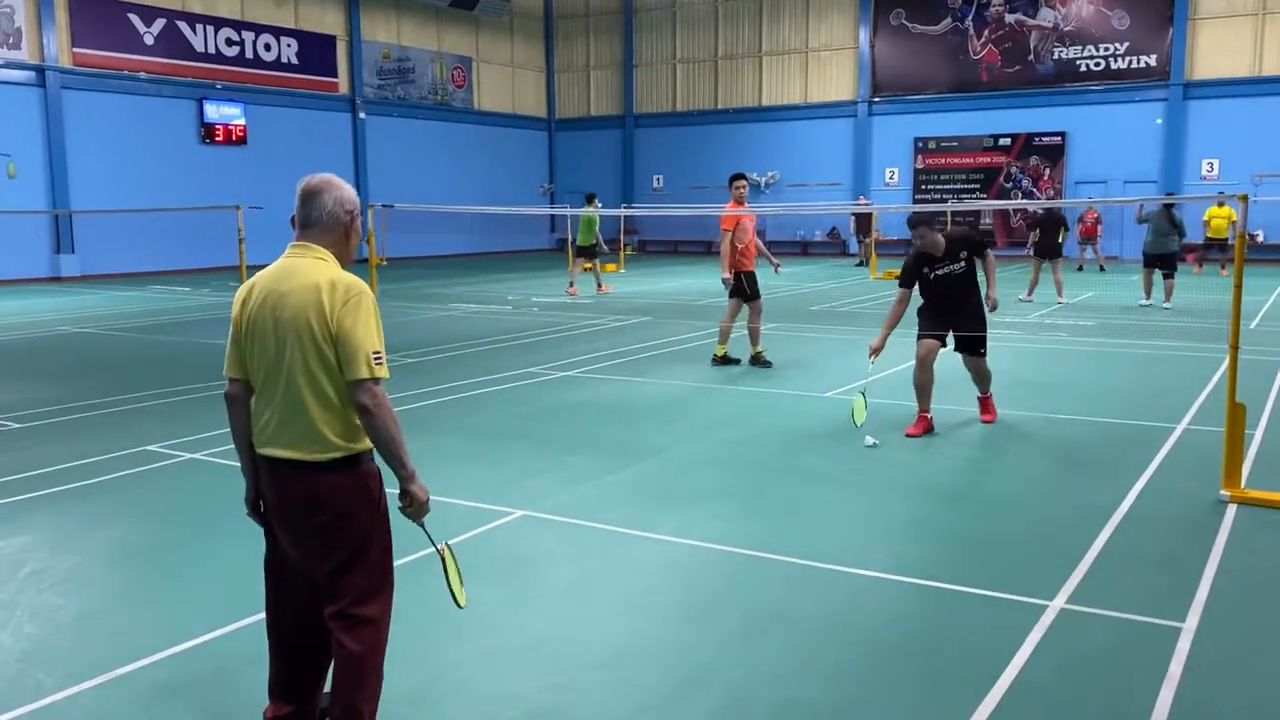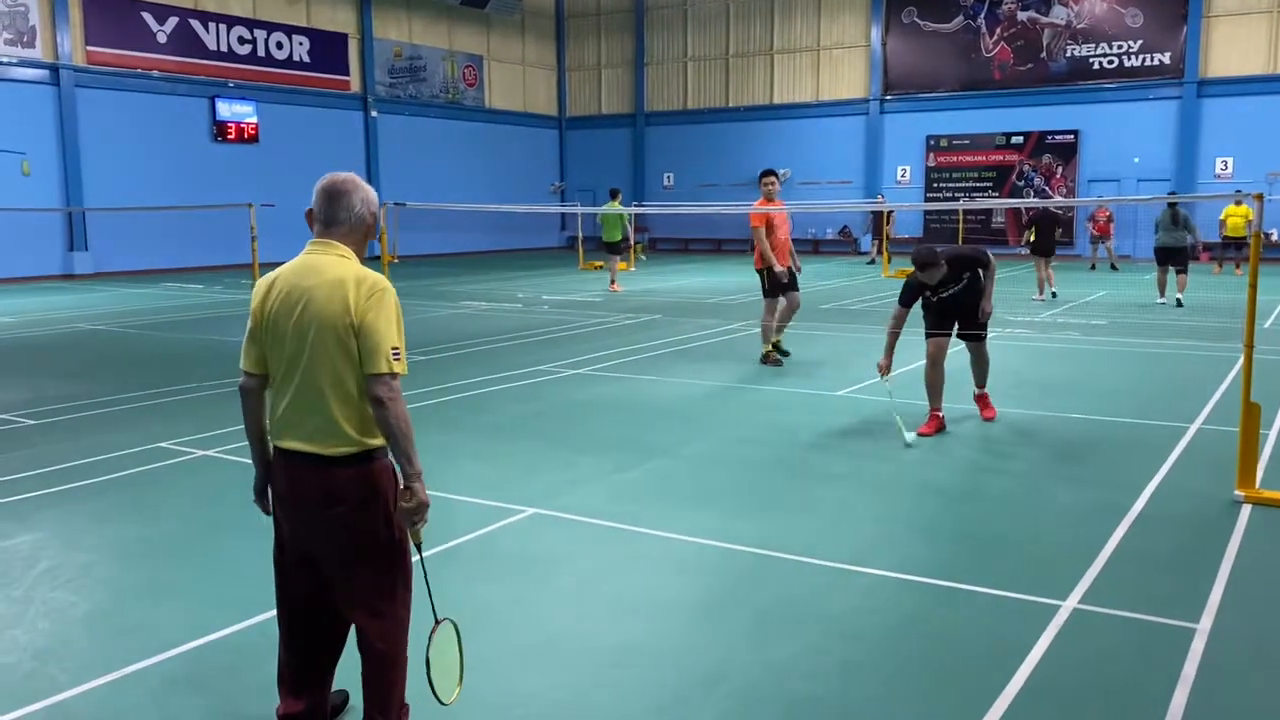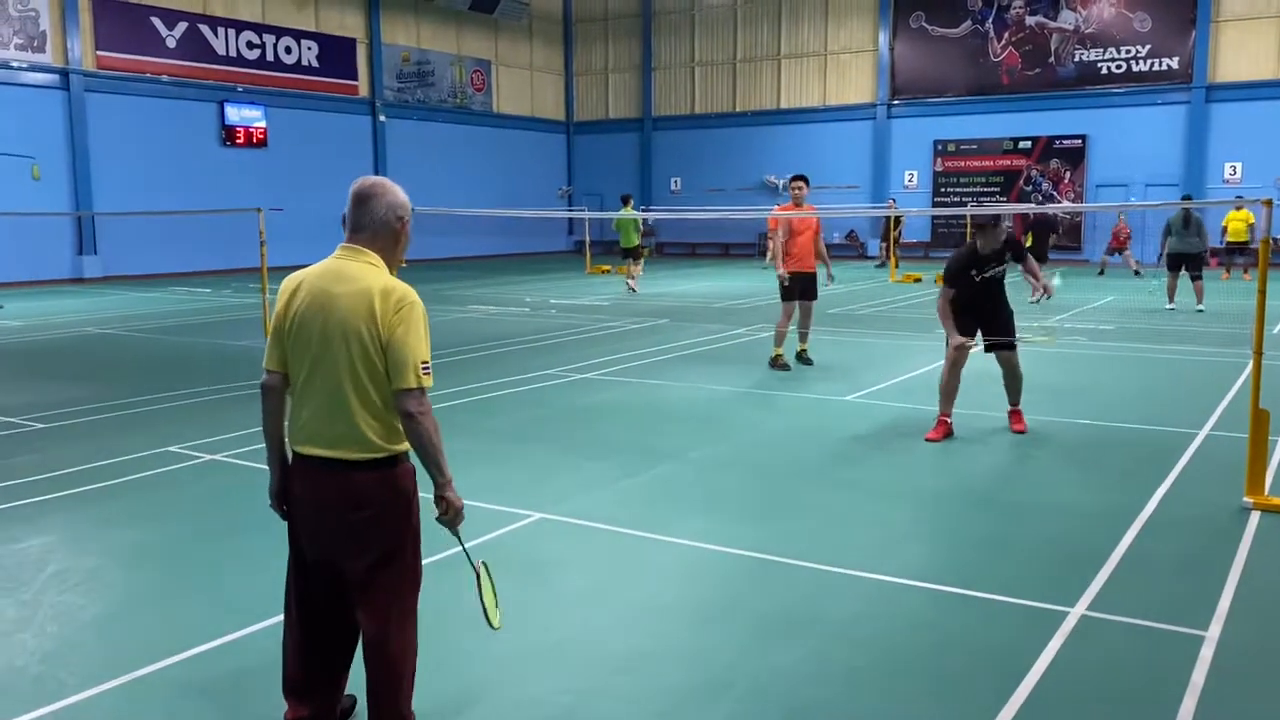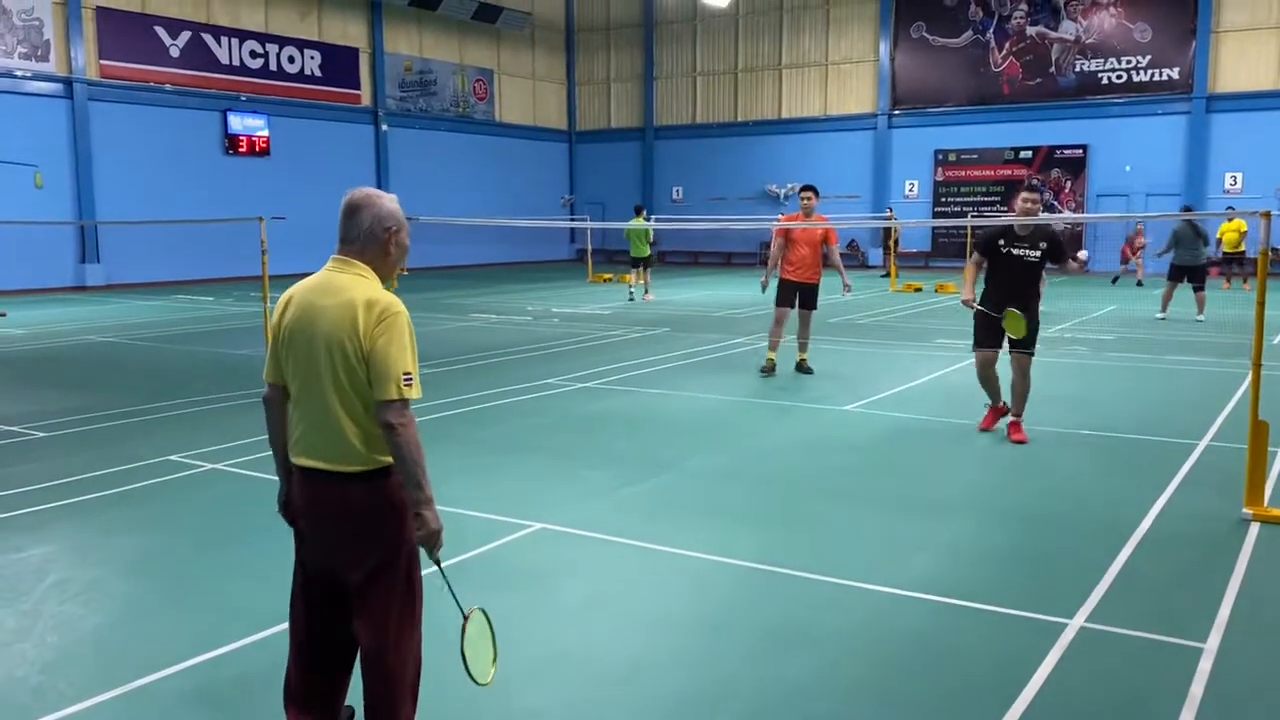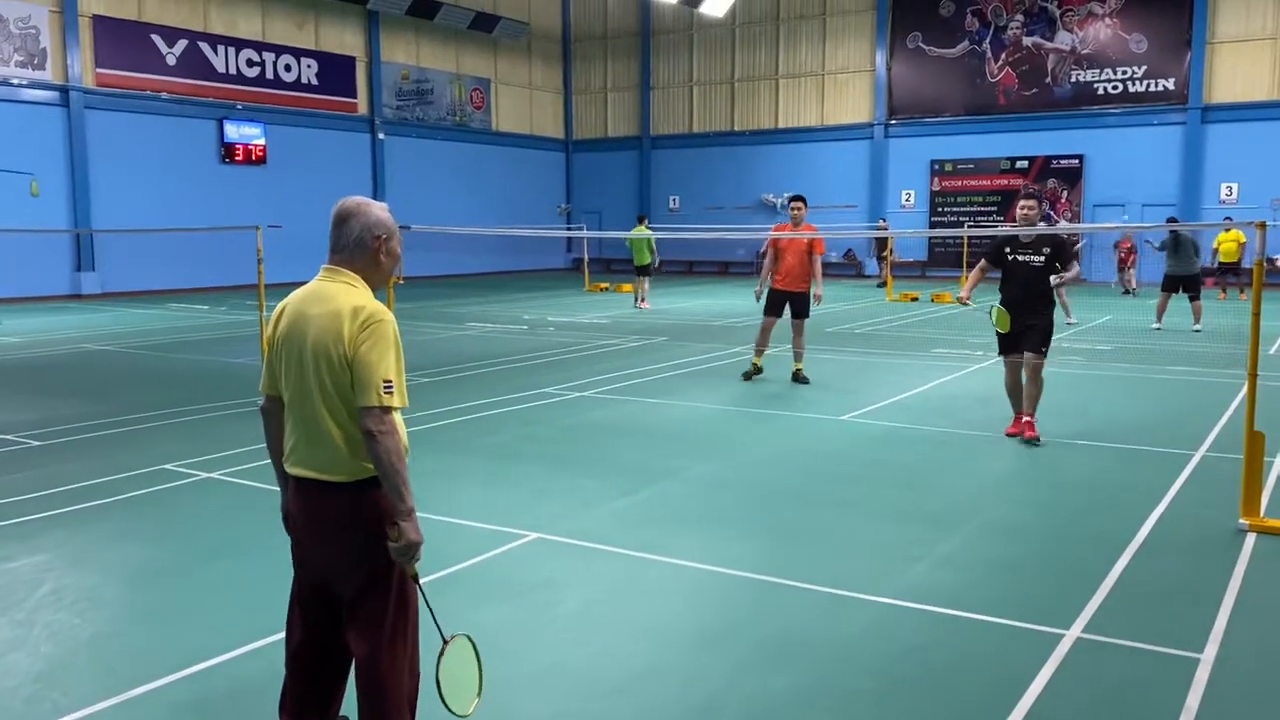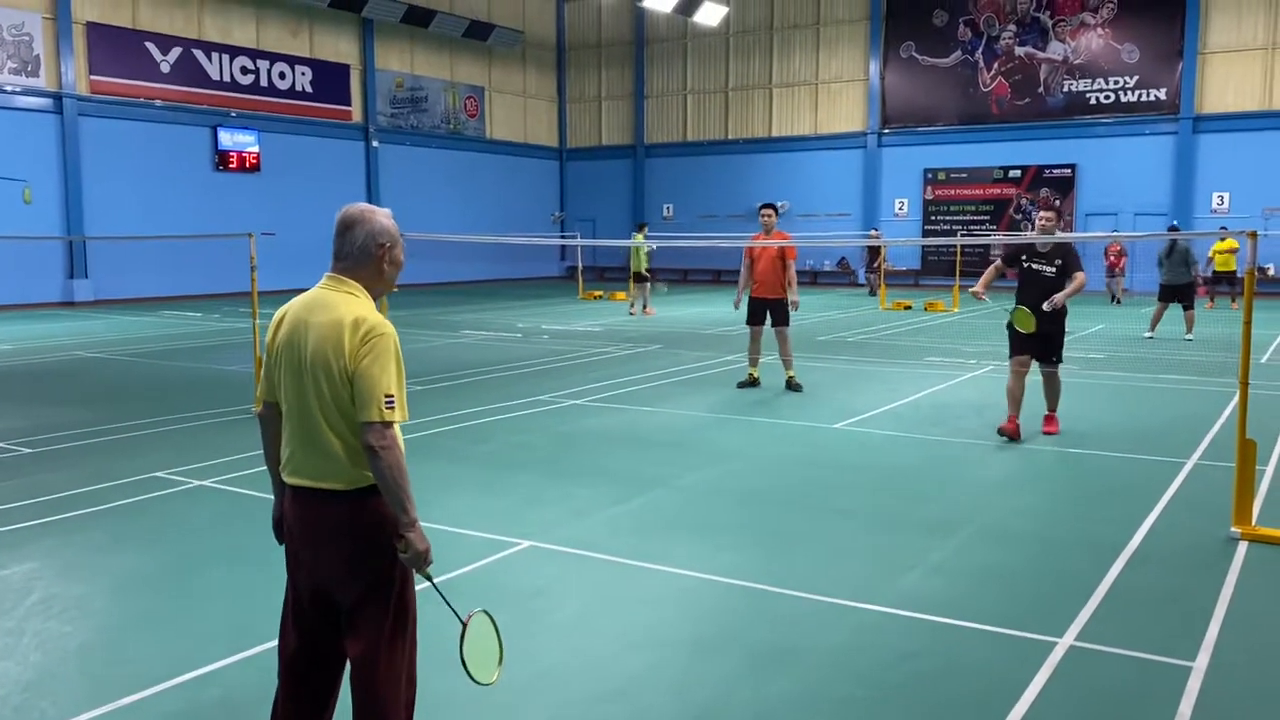
dt=0.4s
person 1, frame 1
left shoulder: (253, 289)
right shoulder: (345, 290)
left elbow: (236, 394)
right elbow: (367, 398)
left wrist: (252, 475)
right wrist: (408, 477)
left hip: (277, 475)
right hip: (339, 476)
left knee: (293, 604)
right knee: (358, 612)
person 1, frame 2
left shoulder: (271, 285)
right shoulder: (369, 287)
left elbow: (251, 386)
right elbow: (384, 394)
left wrist: (263, 464)
right wrist: (413, 478)
left hip: (290, 470)
right hip: (354, 472)
left knee: (305, 600)
right knee: (381, 606)
person 1, frame 3
left shoulder: (295, 286)
right shoulder: (395, 297)
left elbow: (272, 386)
right elbow: (412, 407)
left wrist: (278, 468)
right wrist: (444, 485)
left hip: (308, 475)
right hip: (375, 479)
left knee: (314, 605)
right knee: (388, 615)
person 1, frame 4
left shoulder: (293, 298)
right shoulder: (381, 307)
left elbow: (274, 399)
right elbow: (395, 419)
left wrist: (287, 477)
right wrist: (424, 502)
left hip: (309, 486)
right hip: (369, 491)
left knee: (317, 615)
right knee: (388, 625)
person 1, frame 5
left shoulder: (289, 307)
right shoulder: (368, 315)
left elbow: (271, 409)
right elbow: (377, 426)
right wrist: (405, 513)
left hip: (305, 495)
right hip: (360, 500)
left knee: (314, 626)
right knee: (382, 636)
person 1, frame 6
left shoulder: (288, 314)
right shoulder: (369, 328)
left elbow: (269, 415)
right elbow: (377, 440)
left wrist: (282, 495)
right wrist: (410, 525)
left hip: (301, 505)
right hip: (359, 510)
left knee: (307, 638)
right knee: (380, 646)
person 2, frame 1
left shoulder: (965, 240)
right shoulder: (915, 261)
left elbow: (987, 256)
right elbow: (902, 301)
left wrist: (992, 289)
right wrist: (883, 337)
left hip: (970, 308)
right hip: (934, 310)
left knee: (976, 365)
right knee: (923, 356)
left ankle: (985, 398)
right ankle: (924, 417)
person 2, frame 2
left shoulder: (964, 257)
right shoulder: (914, 283)
left elbow: (990, 263)
right elbow: (898, 319)
left wrist: (987, 299)
right wrist: (887, 357)
left hip: (973, 304)
right hip: (938, 311)
left knee: (978, 350)
right knee: (934, 355)
left ankle: (981, 394)
right ankle: (936, 415)
person 2, frame 3
left shoulder: (1009, 243)
right shoulder: (960, 260)
left elbow: (1026, 259)
right elbow: (944, 299)
left wrist: (1039, 280)
right wrist: (952, 334)
left hip: (997, 308)
right hip: (963, 312)
left knee: (1010, 363)
right knee: (953, 360)
left ankle: (1015, 411)
right ankle: (943, 421)
person 2, frame 4
left shoulder: (1048, 237)
right shoulder: (994, 234)
left elbow: (1064, 265)
right elbow: (975, 263)
left wrist: (1078, 266)
right wrist: (968, 290)
left hip: (1025, 311)
right hip: (990, 308)
left knee: (1021, 365)
right knee: (983, 362)
left ankle: (1016, 421)
right ankle: (997, 405)
person 2, frame 5
left shoulder: (1054, 241)
right shoulder: (1003, 242)
left elbow: (1073, 269)
right elbow: (982, 268)
left wrist: (1067, 276)
right wrist: (967, 289)
left hip: (1040, 316)
right hip: (1007, 315)
left knee: (1033, 365)
right knee: (1012, 368)
left ankle: (1029, 421)
right ankle: (1019, 416)
person 2, frame 6
left shoulder: (1066, 252)
right shoulder: (1022, 248)
left elbow: (1080, 280)
right elbow: (996, 267)
left wrist: (1064, 294)
right wrist: (981, 285)
left hip: (1052, 322)
left knee: (1049, 372)
right knee: (1017, 367)
left ankle: (1051, 415)
right ankle: (1012, 422)
person 3, frame 1
left shoulder: (748, 211)
right shoulder: (731, 211)
right elbow: (725, 243)
left wrist: (770, 258)
right wrist: (725, 270)
left hip: (745, 267)
right hip: (740, 269)
left knee: (733, 311)
right knee: (756, 309)
left ankle: (720, 354)
right ankle: (756, 354)
person 3, frame 2
left shoulder: (781, 206)
right shoulder: (759, 208)
right elbow: (761, 240)
left wrist: (794, 259)
right wrist: (775, 265)
left hip: (785, 264)
right hip: (769, 266)
left knee: (794, 302)
right knee: (771, 307)
left ankle: (775, 339)
right ankle: (767, 352)
person 3, frame 3
left shoulder: (814, 213)
right shoulder: (781, 212)
left elbow: (819, 242)
right elbow: (777, 242)
left wrist: (828, 267)
right wrist: (779, 267)
left hip: (810, 270)
right hip: (789, 271)
left knee: (807, 310)
right knee: (788, 312)
left ankle: (802, 350)
right ankle: (776, 355)
person 3, frame 4
left shoulder: (825, 224)
right shoulder: (788, 221)
left elbow: (833, 252)
right elbow: (777, 249)
left wrist: (844, 276)
right wrist: (767, 275)
left hip: (811, 280)
right hip: (788, 277)
left knee: (805, 320)
right knee: (779, 317)
left ankle: (802, 360)
right ankle: (770, 360)
person 3, frame 5
left shoulder: (814, 233)
right shoulder: (778, 230)
left elbow: (817, 262)
right elbow: (769, 259)
left wrist: (819, 287)
right wrist: (761, 284)
left hip: (801, 289)
right hip: (777, 287)
left knee: (798, 330)
right knee: (766, 325)
left ankle: (798, 370)
right ankle: (756, 364)
person 3, frame 6
left shoulder: (785, 239)
right shoulder: (752, 241)
left elbow: (791, 268)
right elbow: (746, 269)
left wrist: (794, 293)
right wrist: (739, 293)
left hip: (778, 296)
right hip: (756, 296)
left knee: (783, 336)
right knee: (754, 335)
left ankle: (790, 377)
right ankle: (753, 375)
